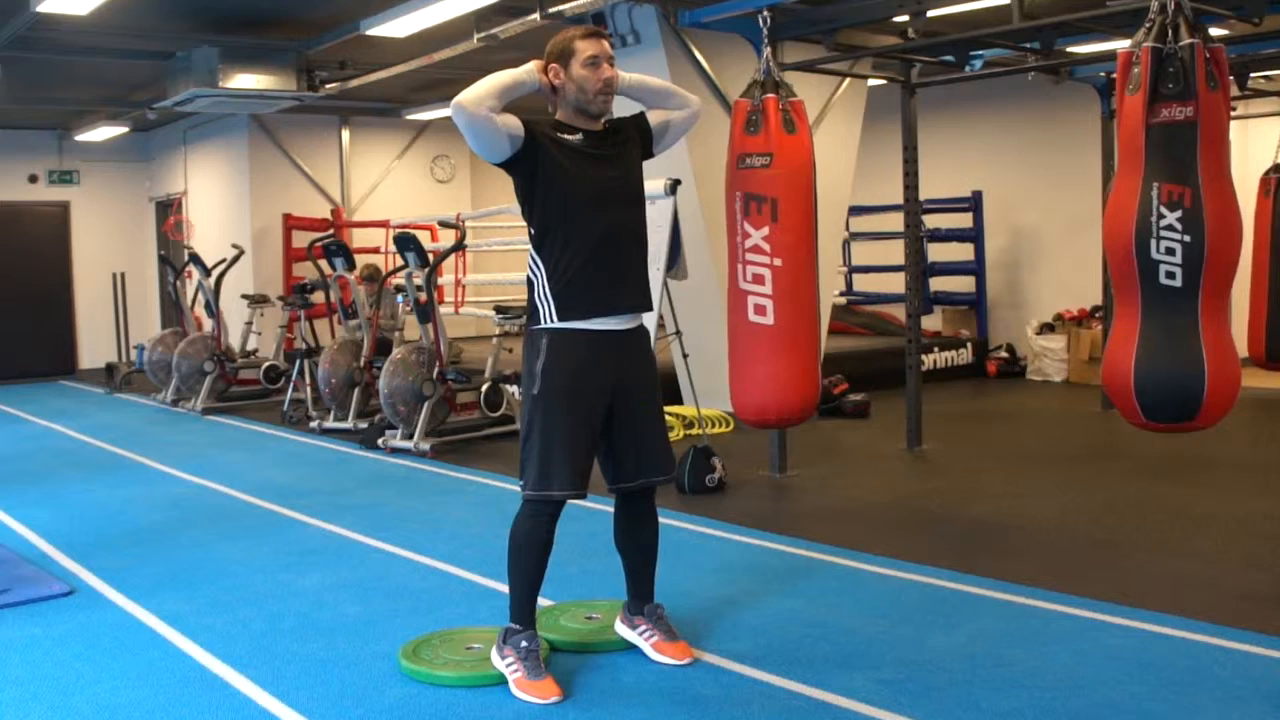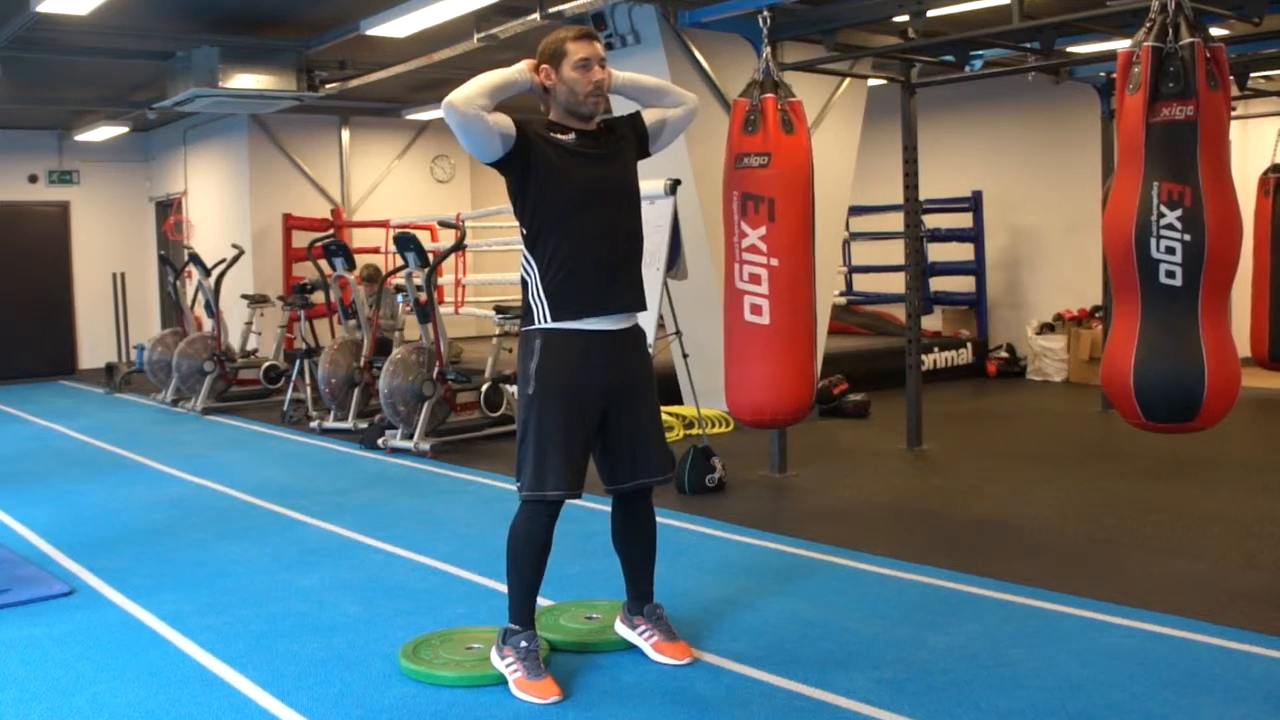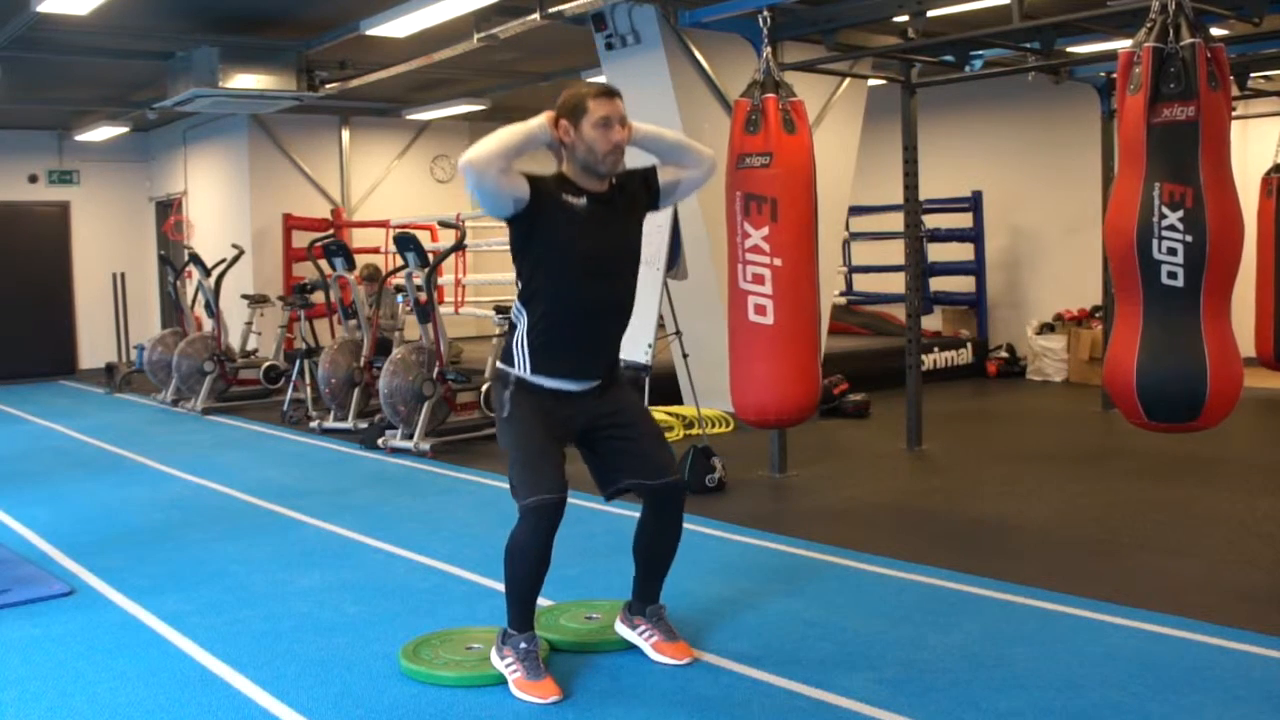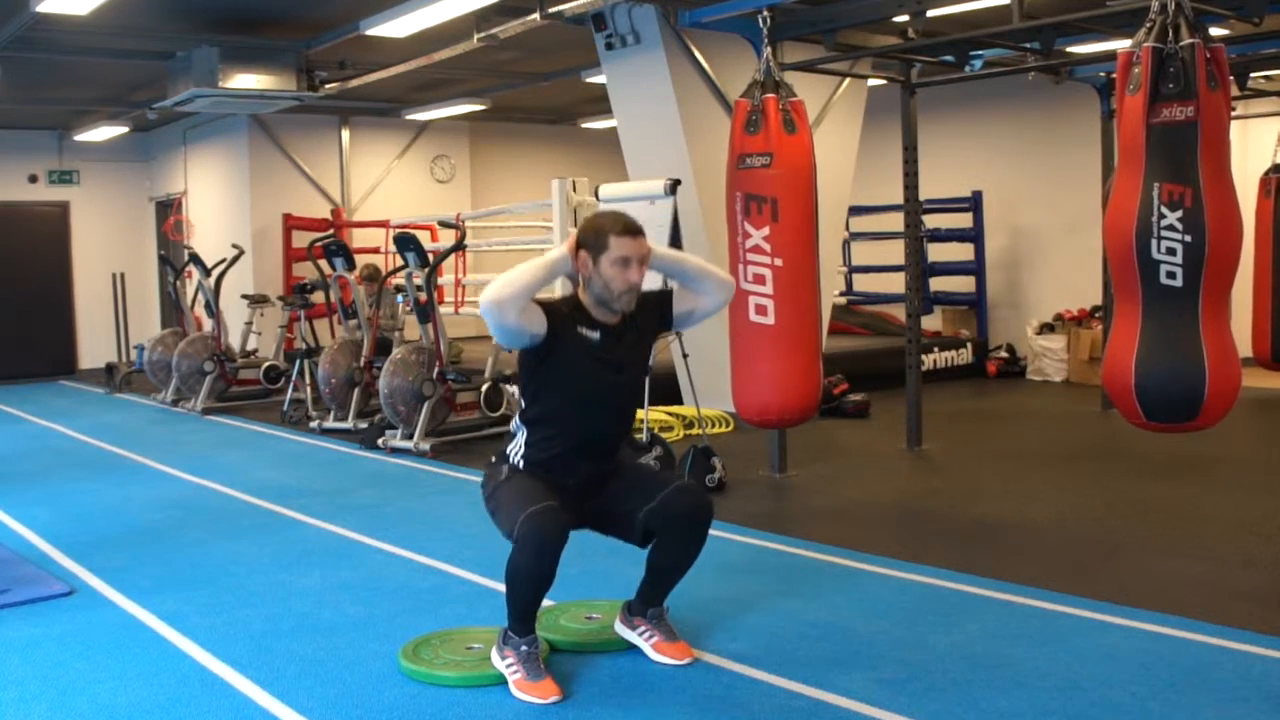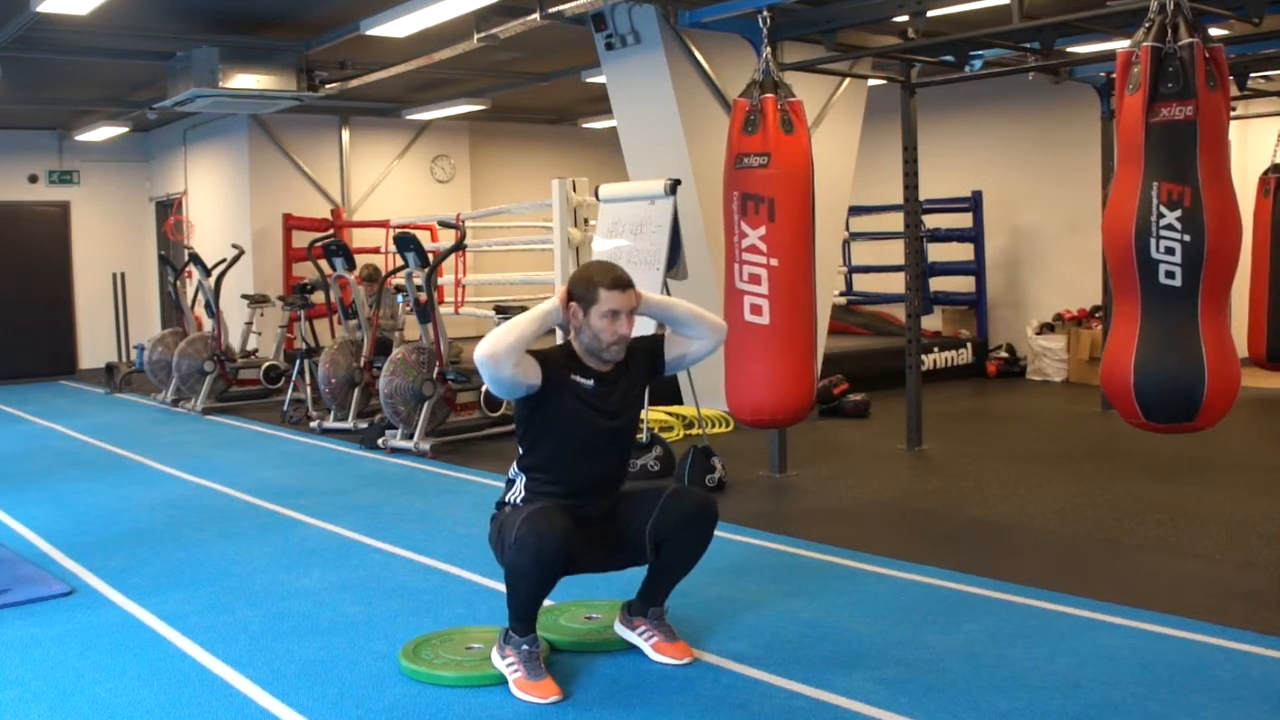
dt=0.7s
person 1, frame 1
left shoulder: (626, 137)
right shoulder: (534, 142)
left elbow: (689, 105)
right elbow: (469, 108)
left wrist: (624, 82)
right wrist: (528, 74)
left hip: (629, 338)
right hip: (564, 342)
left knee: (639, 482)
right knee: (546, 493)
left ankle: (640, 611)
right ankle: (516, 638)
person 1, frame 2
left shoulder: (623, 136)
right shoulder: (527, 142)
left elbow: (687, 102)
right elbow: (459, 108)
left wrist: (618, 81)
right wrist: (520, 74)
left hip: (625, 338)
right hip: (560, 342)
left knee: (636, 483)
right knee: (544, 493)
left ankle: (640, 611)
right ankle: (517, 639)
person 1, frame 3
left shoulder: (632, 192)
right shoulder: (537, 199)
left elbow: (702, 162)
right elbow: (475, 167)
left wrist: (635, 131)
right wrist: (538, 127)
left hip: (603, 385)
right hip: (533, 386)
left knee: (666, 487)
right knee: (543, 504)
left ankle: (642, 612)
right ankle: (515, 641)
person 1, frame 4
left shoulder: (646, 314)
right shoulder: (551, 323)
left elbow: (720, 289)
right elbow: (494, 305)
left wrist: (656, 254)
right wrist: (558, 257)
left hip: (604, 475)
right hip: (527, 477)
left knee: (690, 507)
right knee: (543, 529)
left ankle: (643, 614)
right ankle: (516, 643)
person 1, frame 5
left shoulder: (638, 358)
right shoulder: (545, 370)
left elbow: (712, 332)
right elbow: (489, 357)
left wrist: (646, 301)
right wrist: (550, 309)
left hip: (607, 518)
right hip: (532, 519)
left knee: (694, 509)
right knee: (544, 533)
left ankle: (643, 615)
right ankle: (517, 642)
